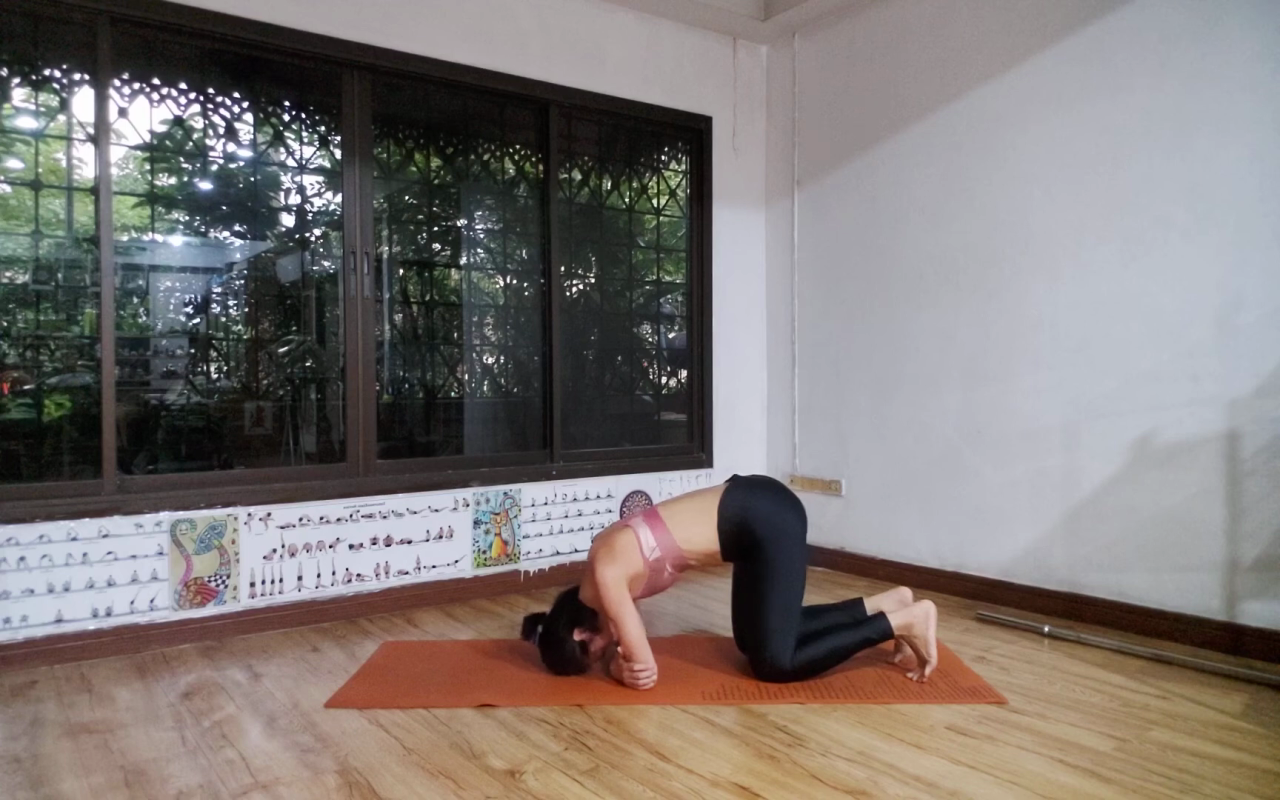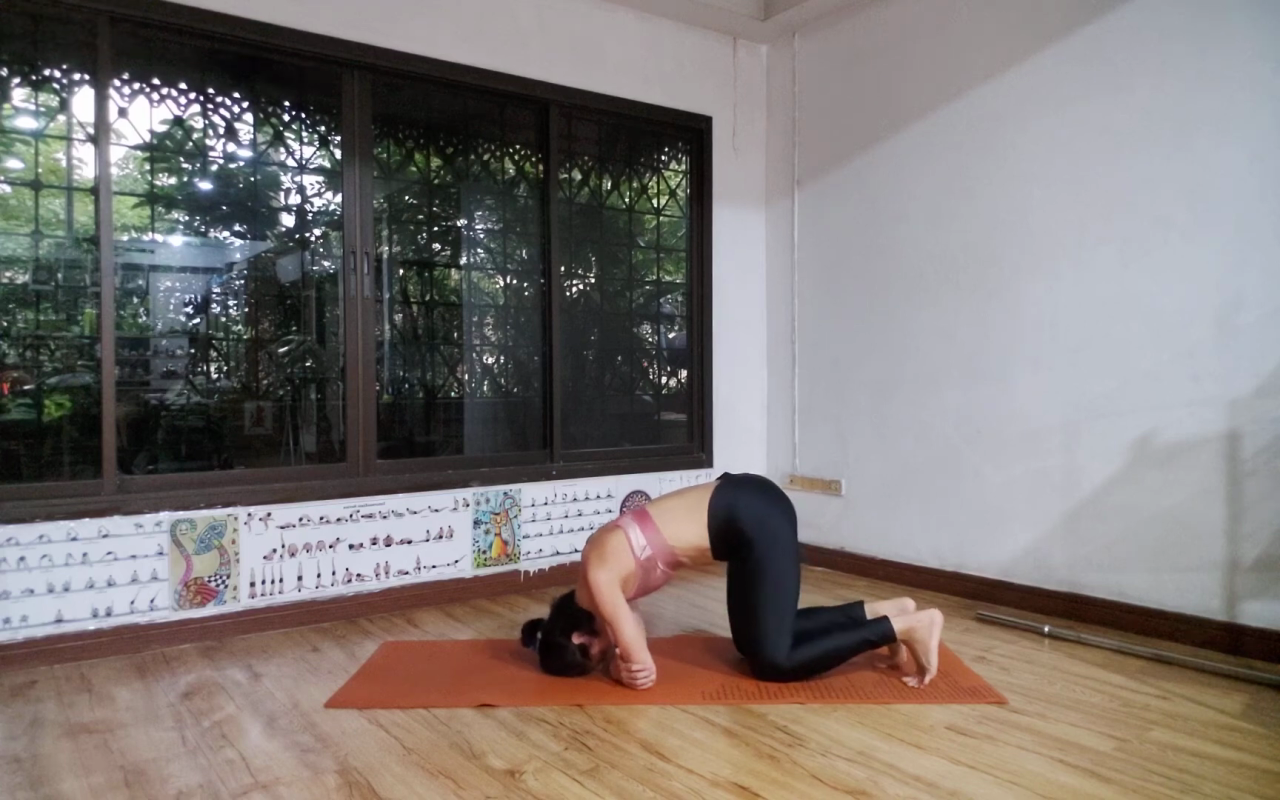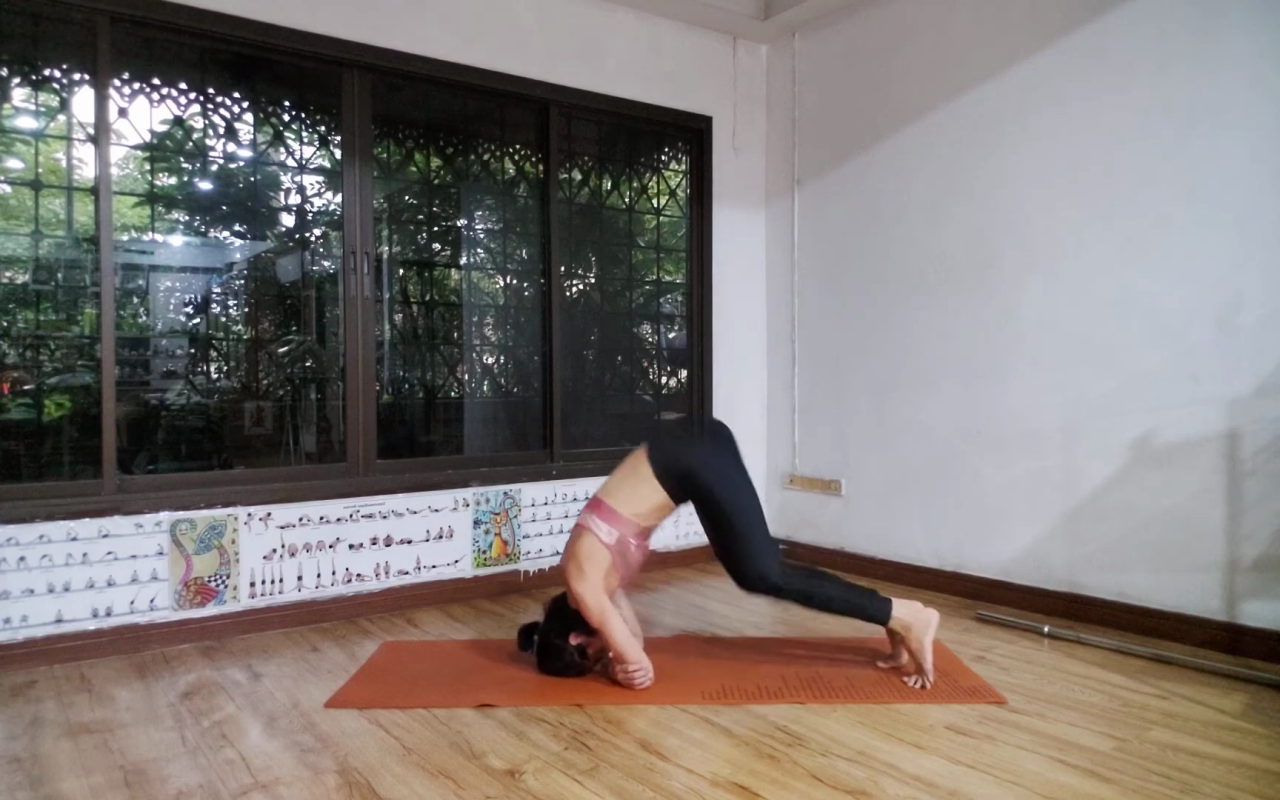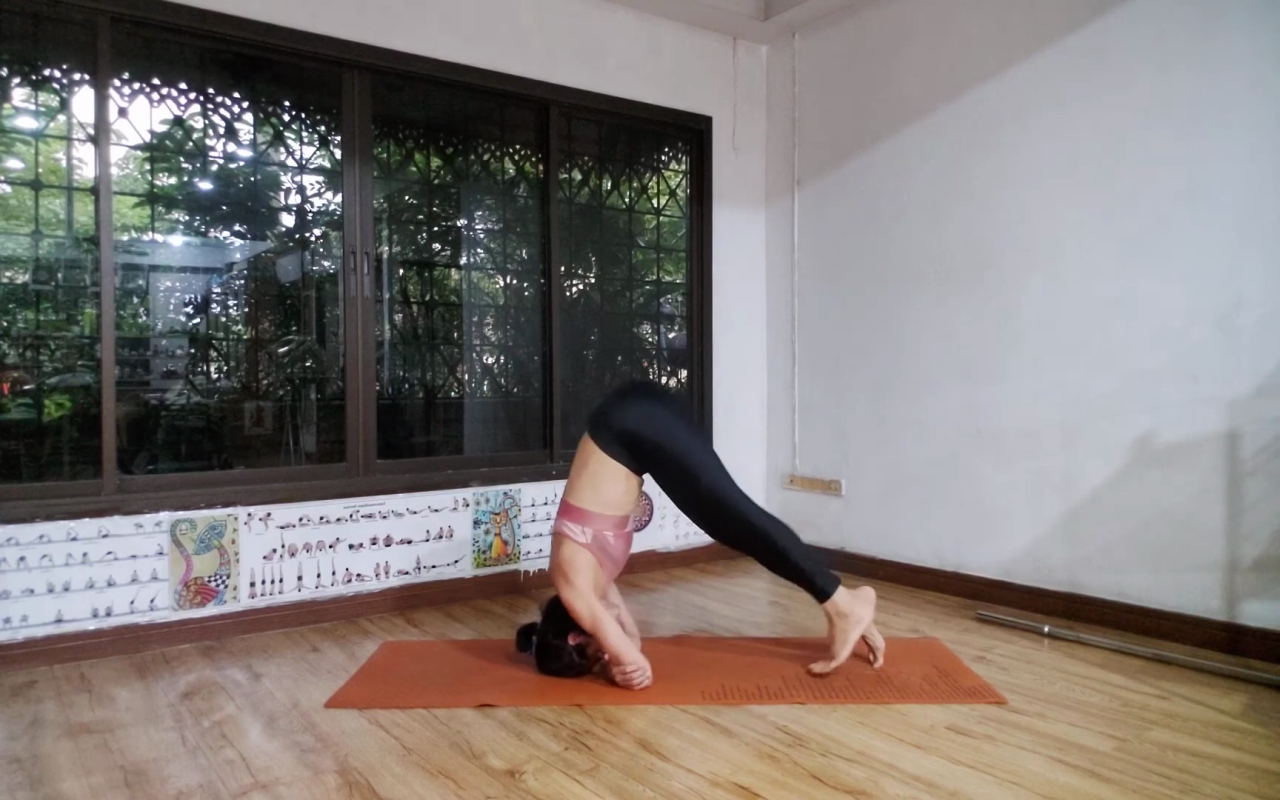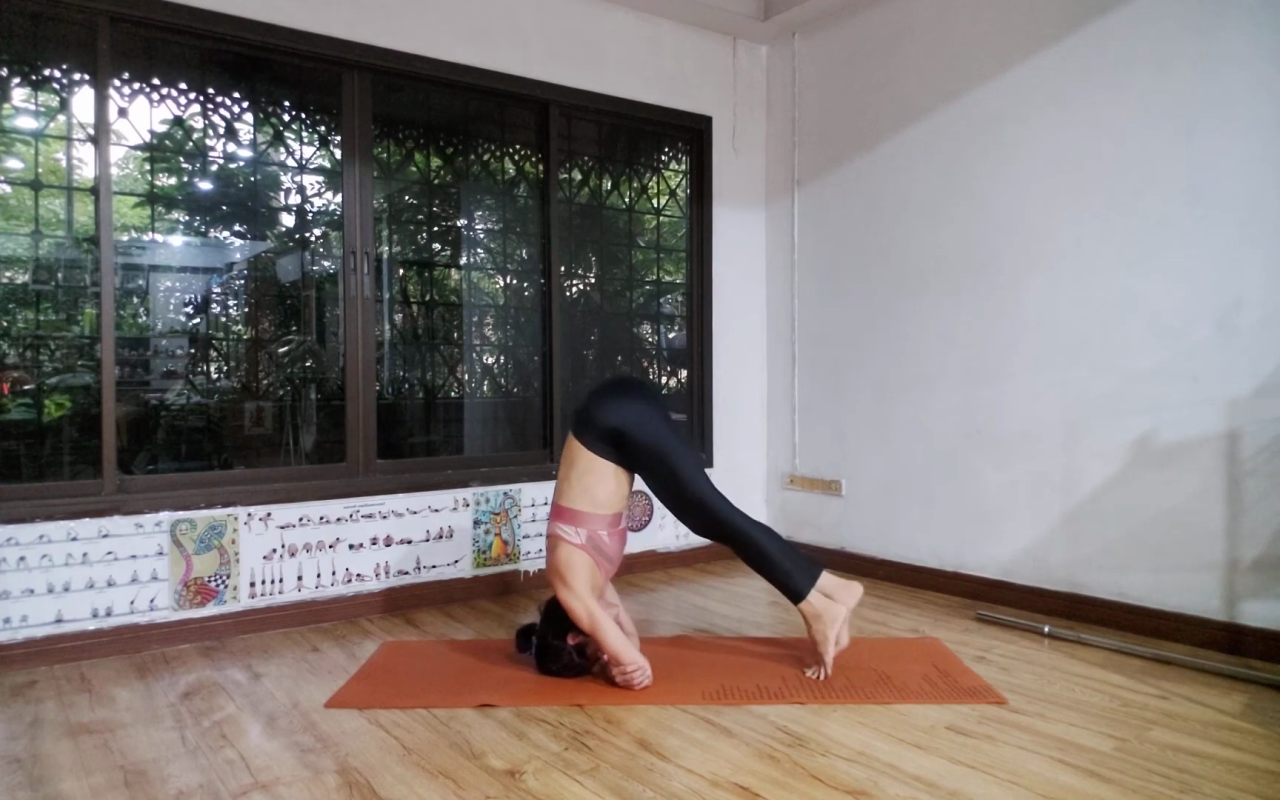
dt=0.4s
person 1, frame 1
left shoulder: (607, 573)
right shoulder: (608, 558)
left elbow: (644, 672)
right elbow: (634, 642)
left wrist: (620, 667)
right wrist: (621, 658)
left hip: (768, 521)
right hip: (758, 514)
left knee: (774, 663)
right knee: (757, 639)
left ankle: (903, 621)
right ankle: (885, 604)
person 1, frame 2
left shoulder: (600, 573)
right shoulder: (602, 563)
left elbow: (642, 670)
right elbow: (634, 640)
left wrist: (622, 665)
right wrist: (623, 660)
left hip: (757, 520)
right hip: (749, 513)
left knee: (772, 661)
right knee: (756, 640)
left ankle: (907, 626)
right ankle: (882, 612)
person 1, frame 3
left shoulder: (583, 579)
right shoulder: (592, 573)
left elbow: (639, 670)
right elbow: (633, 640)
left wrist: (619, 666)
right wrist: (620, 658)
left hip: (691, 461)
right hip: (696, 454)
left knee: (762, 574)
right knee: (757, 574)
left ankle: (904, 618)
right ankle: (896, 615)
person 1, frame 4
left shoulder: (576, 587)
right shoulder: (579, 576)
left elbow: (638, 671)
left wrist: (614, 665)
right wrist: (615, 658)
left hip: (637, 422)
right hip: (635, 424)
right knee: (729, 525)
left ankle: (843, 606)
right ankle: (845, 603)
person 1, frame 5
left shoulder: (573, 587)
right shoulder: (577, 578)
left elbow: (636, 671)
right knee: (708, 518)
left ankle: (817, 606)
right ankle: (827, 588)
